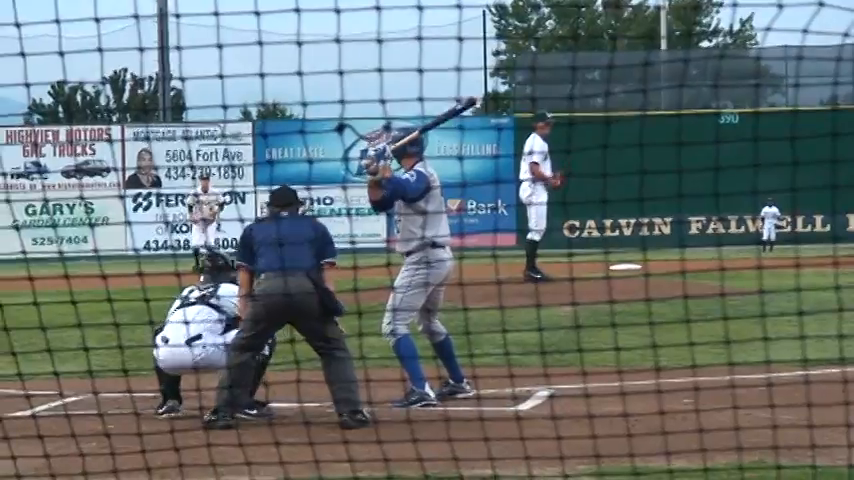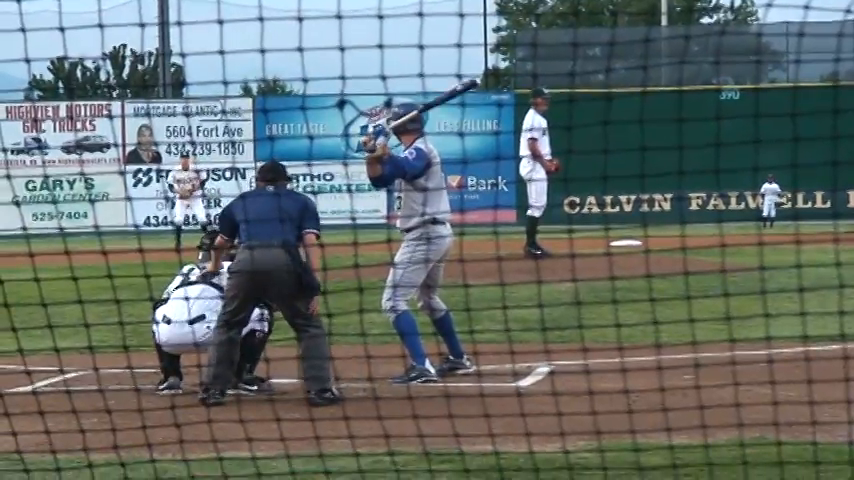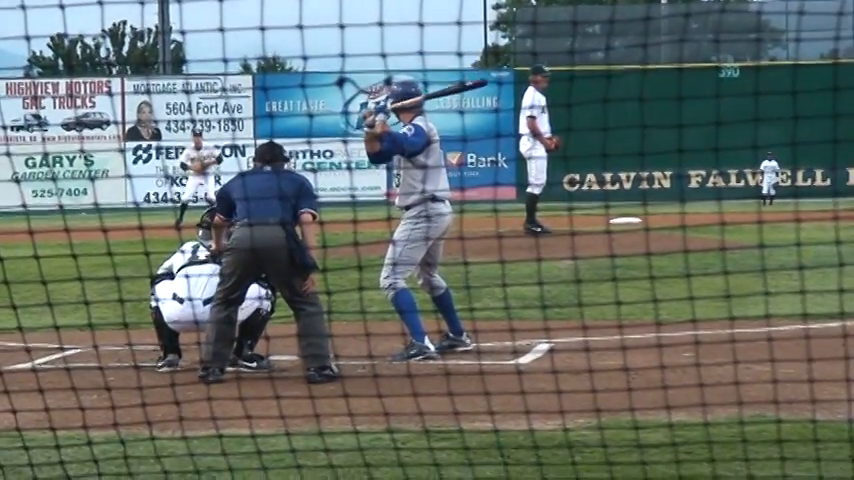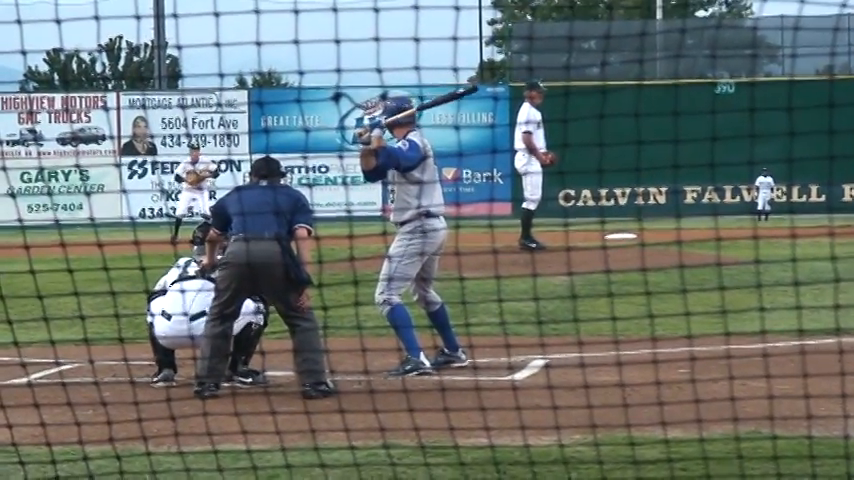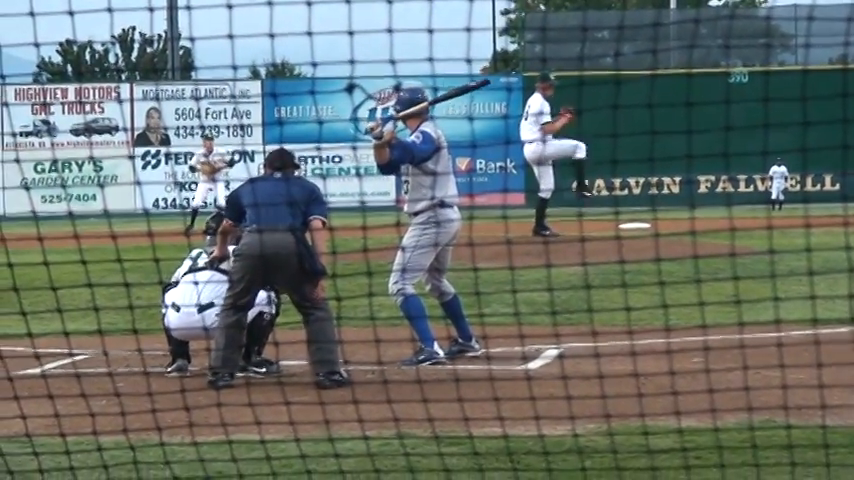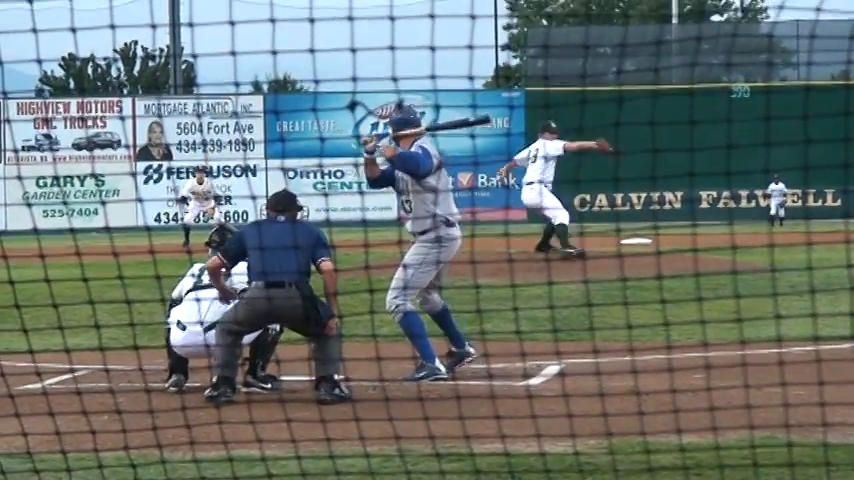
dt=0.7s
person 1, frame 1
left shoulder: (420, 174)
right shoulder: (411, 177)
left elbow: (400, 190)
right elbow: (379, 204)
left wrist: (382, 166)
right wrist: (373, 176)
left hip: (424, 260)
right hip: (436, 258)
left knee: (394, 325)
right knee: (429, 321)
left ankle: (421, 390)
right ankle: (458, 382)
person 1, frame 2
left shoulder: (420, 150)
right shoulder: (413, 153)
left elbow: (401, 169)
right elbow: (379, 180)
left wrist: (382, 144)
right wrist: (372, 153)
left hip: (424, 236)
right hip: (436, 234)
left knee: (393, 301)
right knee: (428, 298)
left ankle: (421, 366)
right ankle: (458, 358)
person 1, frame 3
left shoulder: (420, 128)
right shoulder: (410, 131)
left elbow: (399, 145)
right elbow: (377, 155)
left wrist: (381, 122)
right wrist: (370, 129)
left hip: (423, 214)
right hip: (435, 212)
left knee: (391, 279)
right knee: (429, 275)
left ankle: (420, 344)
right ankle: (458, 336)
person 1, frame 4
left shoulder: (413, 143)
right shoulder: (404, 147)
left elbow: (390, 159)
right elbow: (371, 172)
left wrist: (376, 136)
right wrist: (366, 145)
left hip: (417, 229)
right hip: (430, 227)
left knee: (386, 294)
right knee: (424, 291)
left ankle: (416, 359)
right ankle: (453, 351)
person 1, frame 5
left shoulder: (427, 133)
right shoulder: (420, 136)
left elbow: (408, 154)
right elbow: (387, 166)
left wrist: (389, 134)
right wrist: (379, 139)
left hip: (431, 219)
right hip: (444, 218)
left knee: (400, 284)
right knee: (436, 281)
left ankle: (430, 349)
right ankle: (467, 341)
person 1, frame 6
left shoulder: (422, 150)
right shoulder: (406, 157)
left elbow: (412, 164)
right elbow: (376, 180)
left wrist: (388, 151)
right wrist: (370, 154)
left hip: (435, 238)
right hip: (439, 237)
left knee: (397, 301)
right knee: (426, 294)
left ankle: (432, 365)
right ankle: (461, 348)
person 2, frame 1
left shoulder: (253, 230)
right shoulder: (316, 227)
left elbow: (245, 280)
right elbow: (325, 274)
left wrist: (245, 321)
right wrist: (332, 310)
left hip: (267, 292)
right hip: (308, 291)
left knee: (241, 349)
right knee: (335, 350)
left ankle: (224, 412)
right ankle: (351, 412)
person 2, frame 2
left shoulder: (240, 202)
right shoulder: (301, 201)
left elbow: (220, 243)
right elbow: (311, 243)
left wrist: (214, 265)
right wrist: (313, 286)
left hip: (245, 263)
right hip: (284, 263)
left knee: (227, 325)
right knee: (310, 326)
left ankle: (213, 389)
right ankle: (320, 389)
person 2, frame 3
left shoulder: (236, 182)
right shoulder: (297, 181)
left elbow: (219, 222)
right elbow: (306, 221)
left wrist: (218, 245)
right wrist: (310, 265)
left hip: (241, 239)
right hip: (280, 239)
left knee: (224, 302)
right knee: (307, 302)
left ankle: (211, 367)
right ankle: (319, 367)
person 2, frame 4
left shoulder: (232, 197)
right shoulder: (293, 196)
left elbow: (213, 237)
right elbow: (302, 236)
left wrist: (210, 259)
right wrist: (304, 281)
left hip: (237, 253)
right hip: (275, 253)
left knee: (219, 317)
right knee: (302, 317)
left ankle: (207, 382)
right ankle: (314, 382)
person 2, frame 5
left shoulder: (247, 187)
right shoulder: (307, 187)
left elbow: (226, 228)
right elbow: (317, 228)
left wrist: (221, 251)
right wrist: (319, 272)
left hip: (251, 244)
right hip: (290, 245)
left knee: (233, 308)
right knee: (316, 308)
left ankle: (221, 372)
right ankle: (328, 372)
person 2, frame 6
left shoulder: (249, 230)
right shoulder: (311, 231)
left elbow: (213, 265)
right elbow: (328, 270)
left wrist: (222, 289)
right wrist: (334, 313)
left hip: (257, 298)
right hip: (296, 298)
left knee: (226, 328)
right knee: (328, 330)
left ankle: (222, 386)
right ankle: (328, 385)
person 3, frame 1
left shoulder: (187, 292)
right shoulder: (233, 291)
left hip: (167, 358)
right hip: (205, 352)
left knee: (160, 336)
left ankle: (169, 401)
person 3, frame 2
left shoulder: (186, 270)
right shoulder: (230, 268)
left elbow: (166, 300)
left hip: (167, 338)
right hip: (205, 333)
left knee: (160, 309)
right knee: (261, 313)
left ankle: (170, 377)
right ankle: (243, 378)
person 3, frame 3
left shoulder: (186, 247)
left elbow: (159, 276)
left hip: (175, 317)
left knee: (158, 289)
right knee: (265, 293)
left ankle: (170, 355)
right ankle: (243, 355)
person 3, frame 4
left shoulder: (180, 264)
left elbow: (157, 291)
left hip: (166, 333)
right hip: (206, 331)
left knee: (155, 303)
right knee: (257, 307)
left ankle: (165, 370)
right ankle: (237, 370)
person 3, frame 5
left shoulder: (193, 255)
left elbow: (173, 284)
left hip: (178, 324)
right hip: (216, 322)
left knee: (170, 292)
right knee: (268, 297)
left ankle: (179, 360)
right ankle: (251, 360)
person 3, frame 6
left shoulder: (196, 269)
right shoulder: (244, 268)
left elbow: (174, 300)
left hip: (182, 344)
left knee: (175, 312)
left ankle: (176, 376)
right ankle: (255, 375)
person 4, frame 1
left shoulder: (535, 140)
right shoulder: (537, 142)
right elbow: (534, 170)
left wrist: (551, 179)
right wrist: (551, 181)
left hip: (534, 188)
right hip: (535, 189)
left knee: (537, 229)
right knee: (537, 229)
left ankle: (531, 268)
right ankle: (529, 269)
person 4, frame 2
left shoulder: (537, 117)
right shoulder: (534, 117)
right elbow: (532, 146)
left wrist: (548, 161)
right wrist: (545, 164)
left hip: (537, 165)
right hip: (535, 165)
left knee: (538, 205)
right knee: (537, 205)
left ankle: (532, 243)
right ankle: (530, 245)
person 4, frame 3
left shoulder: (538, 95)
right shoulder: (532, 95)
right elbow: (531, 124)
left wrist: (548, 138)
right wrist: (545, 142)
left hip: (537, 143)
right hip: (534, 143)
left knee: (538, 183)
right knee: (536, 183)
left ankle: (531, 221)
right ankle: (529, 222)
person 4, frame 4
left shoulder: (532, 111)
right shoulder: (528, 111)
right elbow: (527, 139)
left wrist: (543, 154)
right wrist: (540, 157)
left hip: (531, 158)
right hip: (529, 158)
left knee: (532, 198)
right knee: (532, 198)
left ankle: (526, 237)
right ankle: (525, 238)
person 4, frame 5
left shoulder: (533, 100)
right shoulder: (541, 103)
right elbow: (548, 130)
left wrist: (560, 118)
right wrist: (564, 120)
left hip: (532, 149)
right hip: (540, 147)
left knee: (546, 187)
right knee: (579, 147)
left ankle: (539, 226)
right ankle: (581, 187)
person 4, frame 6
left shoulder: (530, 149)
right shoulder: (548, 145)
left elbow: (513, 162)
right elbow: (571, 146)
left wrist: (505, 169)
right wrist: (597, 145)
left hip: (527, 193)
right hip: (538, 191)
left knee: (555, 218)
right knee: (562, 216)
left ankle: (543, 245)
right ankle: (566, 247)
